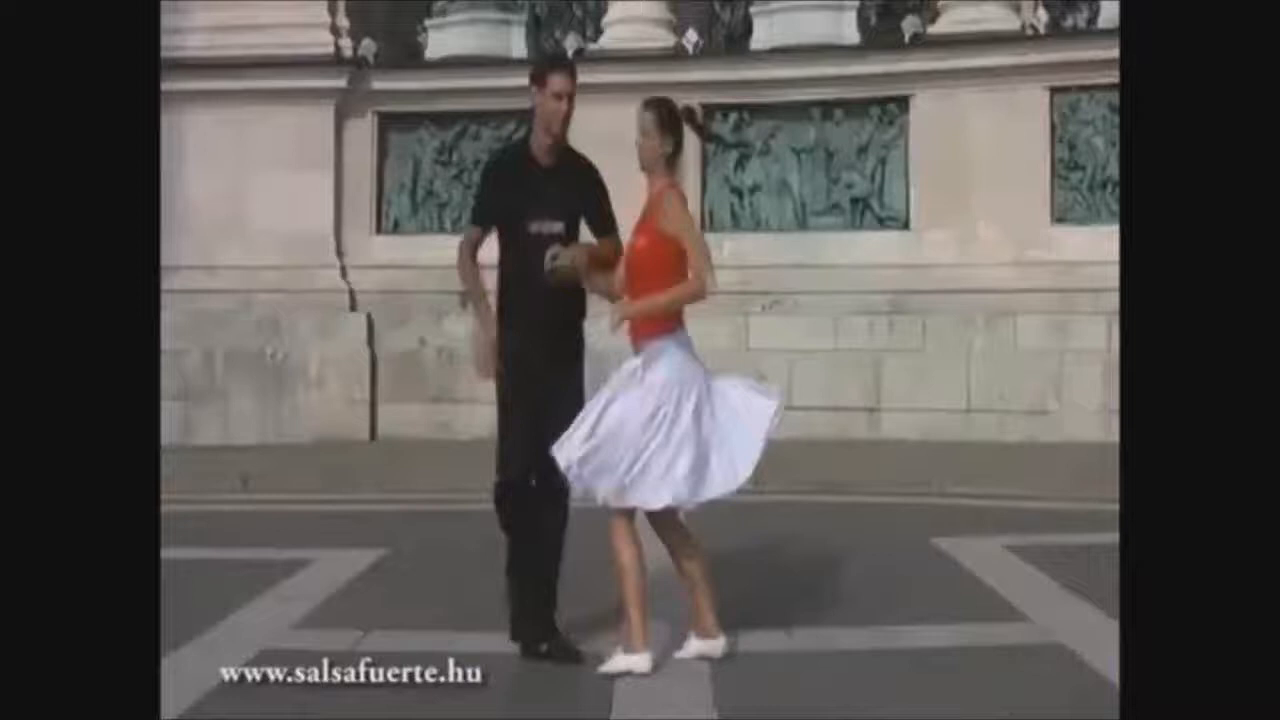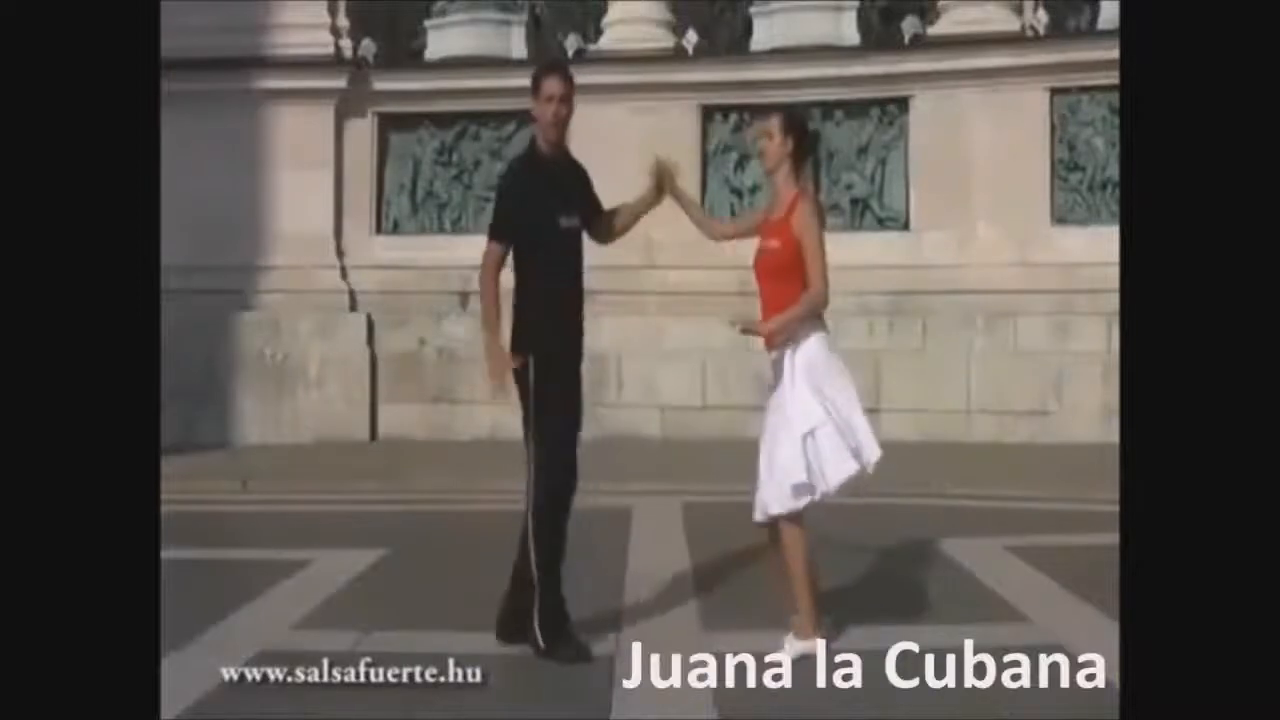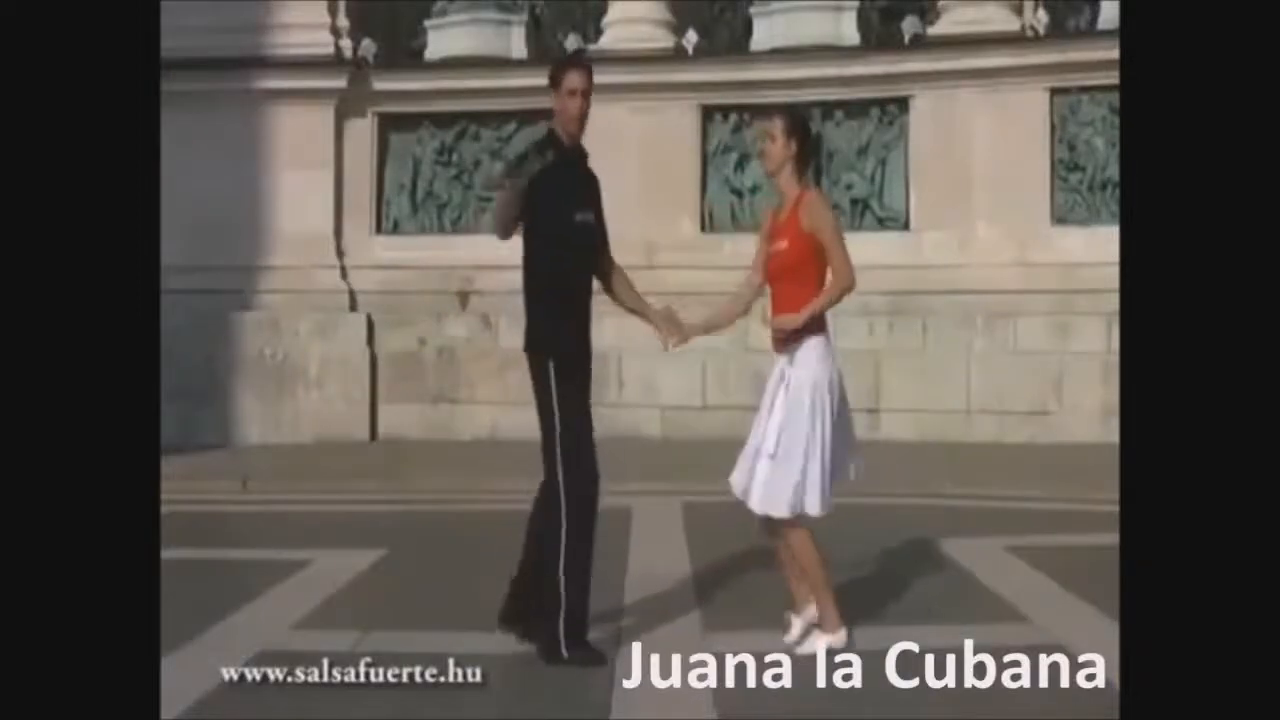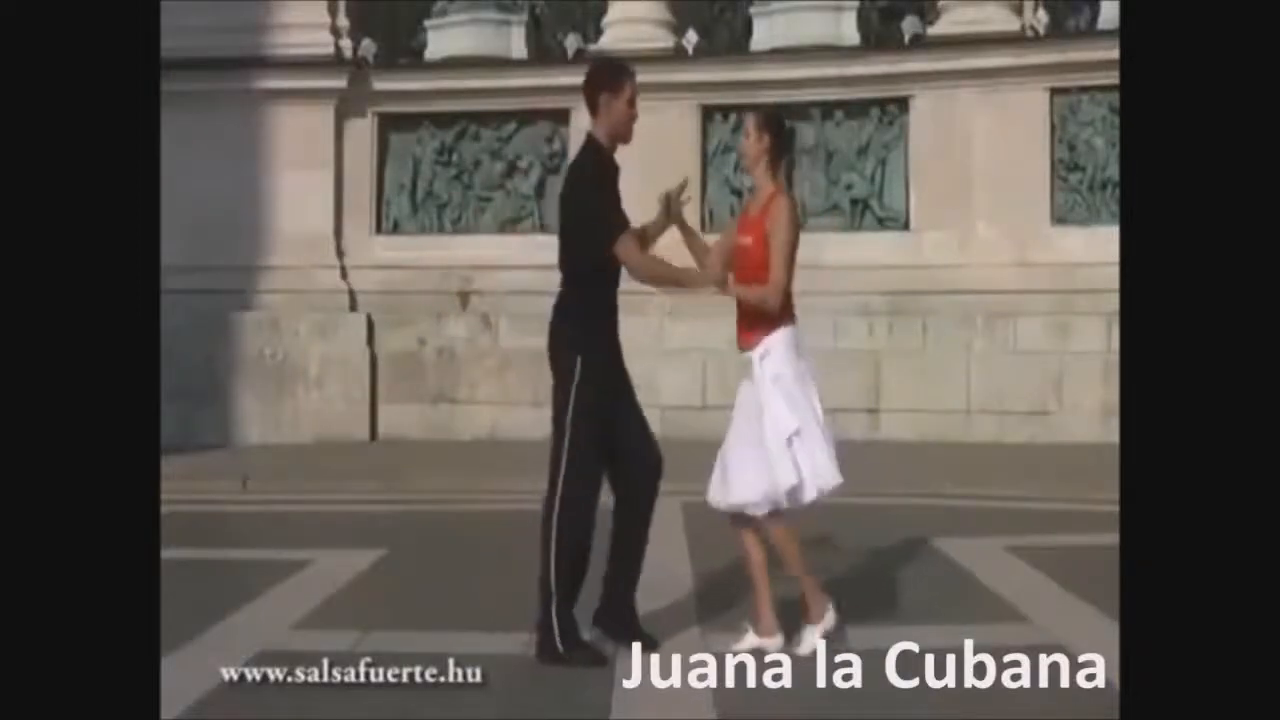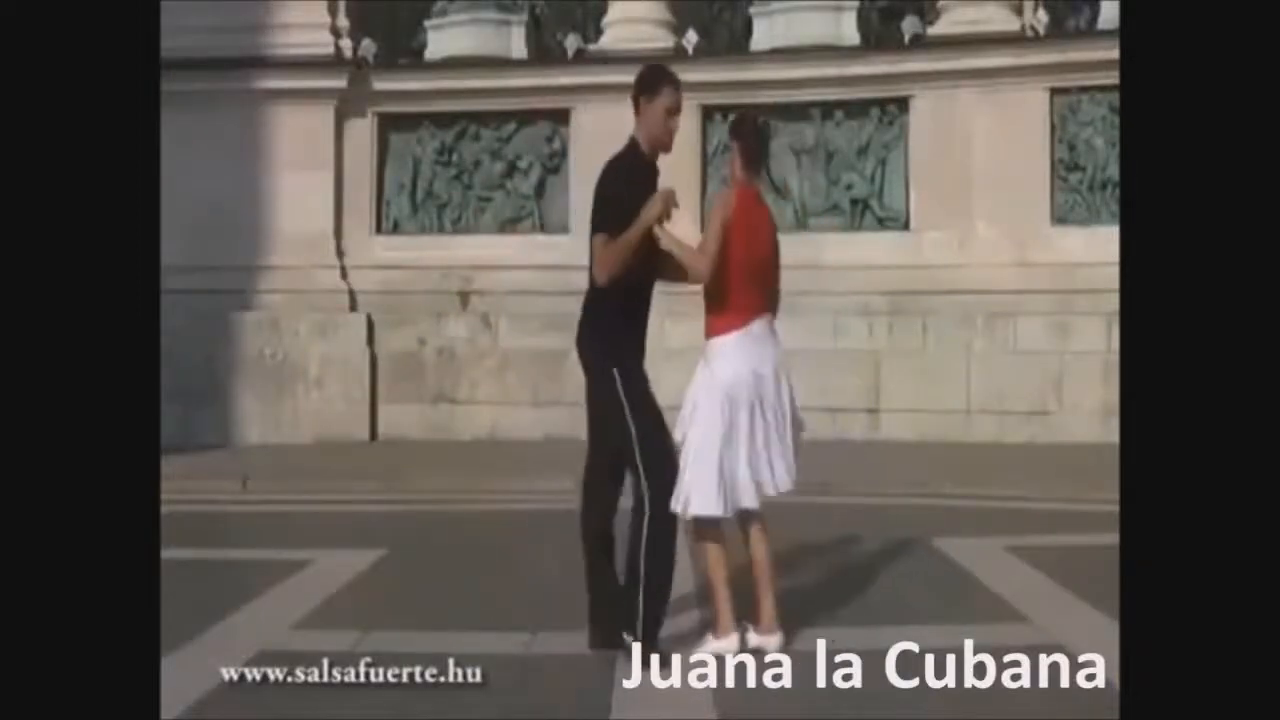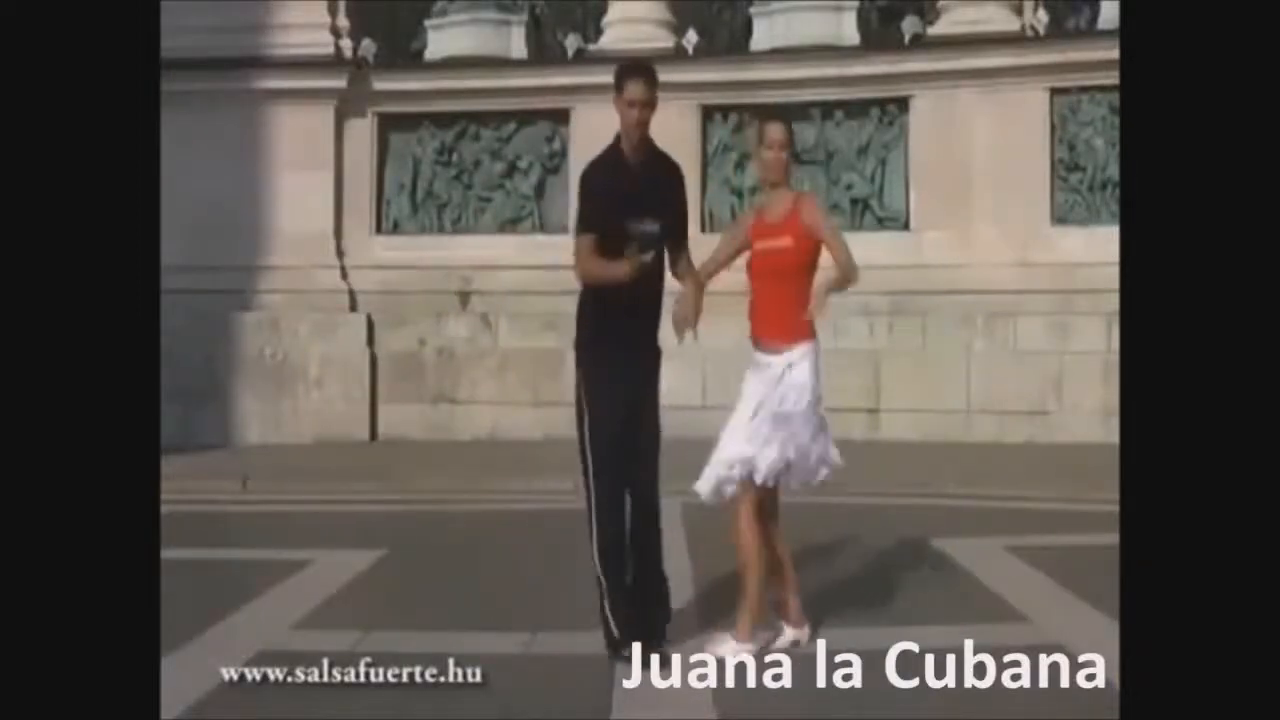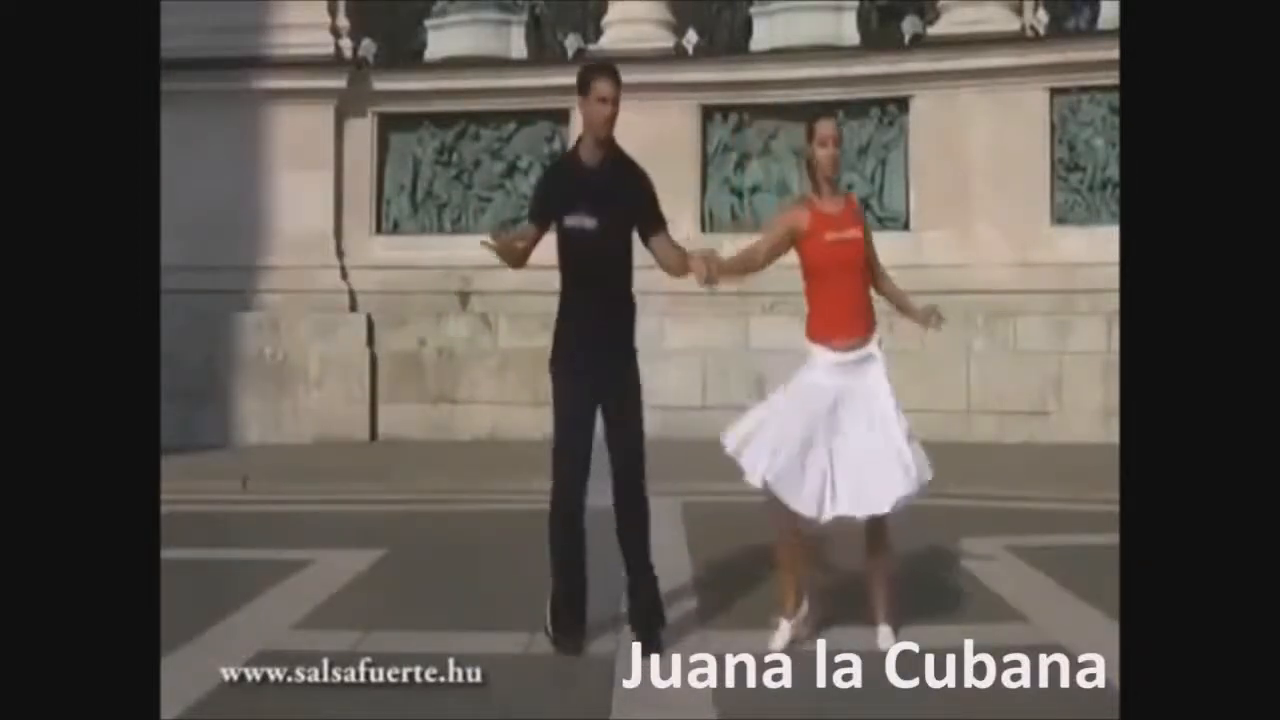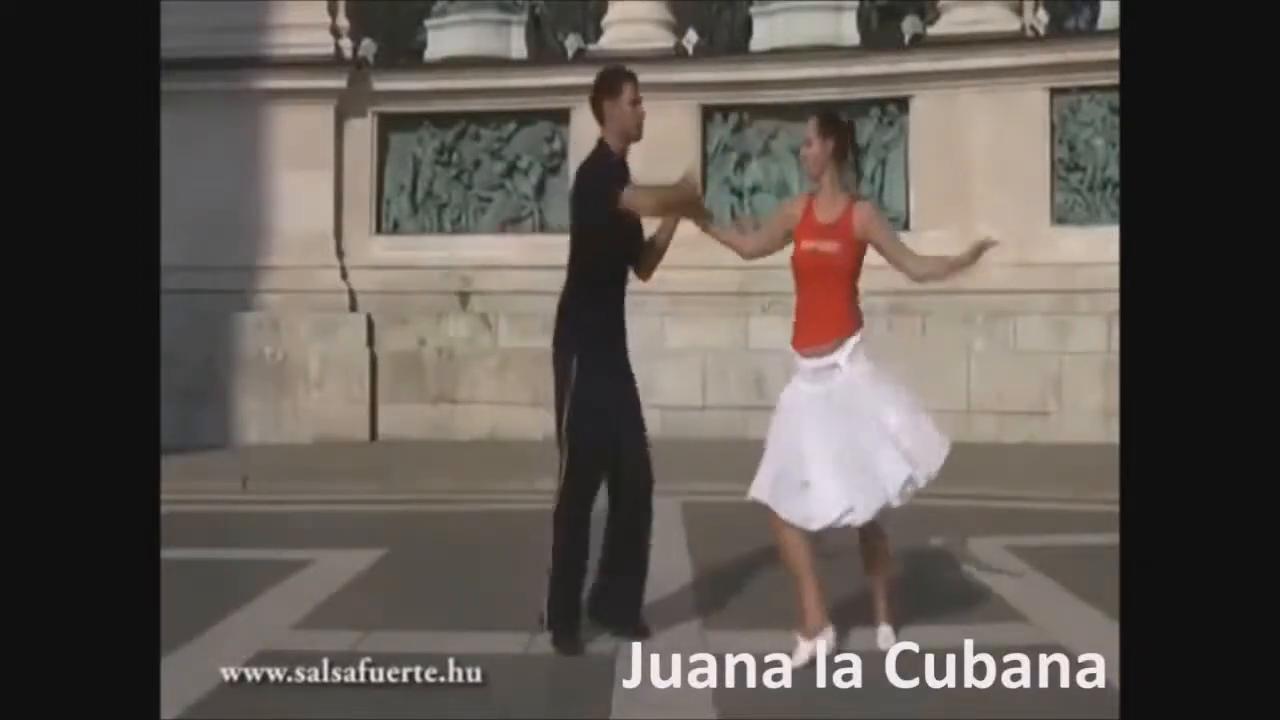
dt=0.5s
person 1, frame 1
left shoulder: (583, 174)
right shoulder: (504, 168)
left elbow: (614, 249)
right elbow: (468, 249)
left wrist: (589, 254)
right wrist: (483, 319)
left hip: (566, 345)
right hip: (518, 344)
left knee: (555, 480)
right knee: (516, 474)
left ankle: (539, 619)
right ankle: (529, 622)
person 1, frame 2
left shoulder: (574, 173)
right shoulder: (519, 177)
left elbow: (603, 228)
right elbow: (490, 268)
left wrist: (650, 199)
right wrist: (494, 345)
left hip: (566, 348)
right hip: (534, 352)
left knee: (559, 483)
right knee: (548, 480)
left ankle: (521, 613)
right ankle: (543, 625)
person 1, frame 3
left shoulder: (584, 176)
right shoulder: (538, 163)
right elbow: (505, 222)
left wrist: (649, 312)
right wrist: (508, 199)
left hip: (574, 343)
right hip: (549, 344)
left knee: (568, 476)
right knee: (574, 480)
left ankle: (526, 602)
right ankle: (560, 633)
person 1, frame 4
left shoulder: (602, 170)
right shoulder: (588, 175)
right elbow: (637, 265)
left wrist: (662, 218)
right wrist: (705, 277)
left hip: (601, 346)
right hip: (579, 347)
left knee: (640, 469)
right knee: (574, 486)
left ankle: (617, 610)
right ankle: (556, 632)
person 1, frame 5
left shoulder: (647, 175)
right shoulder: (620, 175)
right elbow: (603, 270)
right wrist: (645, 220)
left hip: (619, 345)
right hip: (608, 345)
left knee: (607, 477)
right knee: (655, 473)
left ankle: (609, 618)
right ankle: (633, 626)
person 1, frame 6
left shoulder: (669, 174)
right shoulder: (599, 174)
left elbow: (678, 252)
right elbow: (584, 265)
left wrist: (690, 284)
right wrist: (620, 268)
left hip: (644, 344)
right hip: (601, 345)
left knee: (644, 479)
right knee: (606, 479)
left ankle: (648, 613)
right ankle: (619, 624)
person 1, frame 7
left shoulder: (632, 178)
right shoulder: (557, 177)
left elbow: (662, 252)
right elbow: (526, 245)
left wrist: (691, 262)
right wrist: (509, 248)
left hip: (619, 343)
right hip: (571, 345)
left knee: (630, 472)
right knee: (569, 475)
left ankle: (644, 609)
right ankle: (566, 613)
person 1, frame 8
left shoulder: (624, 180)
right shoulder: (596, 174)
left elbow: (642, 266)
right elbow: (649, 202)
left wrist: (674, 220)
right wrist: (683, 200)
left hip: (612, 348)
right hip: (580, 348)
left knee: (632, 476)
right knee: (580, 480)
left ankle: (615, 597)
right ankle: (562, 613)
person 2, frame 1
left shoulder: (671, 202)
right shoulder: (649, 206)
left elbow: (702, 278)
right elbow: (618, 286)
left wrist: (645, 304)
right wrist: (579, 272)
left hip: (664, 365)
right hip: (654, 366)
left knee: (621, 506)
right knee: (656, 507)
left ankle: (636, 644)
right ankle: (707, 626)
person 2, frame 2
left shoulder: (803, 207)
right shoulder: (768, 213)
left elbow: (819, 293)
right elbow: (718, 230)
left wrist: (772, 326)
right wrist: (674, 192)
left hip: (805, 359)
right hip: (782, 363)
left knee: (788, 502)
right knee: (778, 503)
left ankle: (805, 630)
right ankle: (806, 614)
person 2, frame 3
left shoulder: (812, 205)
right shoulder: (773, 219)
left elbow: (844, 278)
right elbow: (749, 293)
left wrist: (799, 315)
right wrist: (695, 326)
left hip: (806, 364)
right hip: (787, 367)
left knee: (786, 503)
right knee: (766, 495)
left ankle: (831, 622)
right ankle: (805, 601)
person 2, frame 4
left shoulder: (781, 206)
right shoulder: (746, 210)
left elbow: (774, 294)
right elbow: (717, 269)
left wrist: (726, 283)
right wrist: (683, 228)
left hip: (777, 360)
right hip: (756, 366)
left knee: (770, 503)
right knee: (743, 501)
left ankle: (818, 606)
right ankle: (765, 625)
person 2, frame 5
left shoulder: (727, 199)
right shoulder: (765, 213)
left elbow: (704, 268)
left wrist: (660, 231)
left hip: (729, 358)
right hip: (764, 353)
left knee: (708, 505)
right knee: (747, 498)
left ankle: (724, 629)
right ankle: (767, 623)
person 2, frame 6
left shoulder: (807, 207)
right shoulder: (750, 220)
left elbow: (847, 267)
right elbow: (706, 268)
left wrist: (825, 289)
left hip: (793, 366)
right hip: (761, 365)
left knee: (748, 495)
right knee: (756, 499)
left ankle: (744, 632)
right ankle: (794, 618)
person 2, frame 7
left shoulder: (858, 211)
right shoulder: (800, 215)
right elbow: (757, 255)
left wrist: (916, 311)
right wrist: (720, 268)
left hip: (869, 365)
right hip: (824, 367)
left knee: (877, 501)
right knee: (783, 491)
left ankle: (882, 617)
right ankle: (791, 607)
person 2, frame 8
left shoulder: (862, 214)
right shoulder: (797, 211)
left elbow: (917, 268)
right elbow: (750, 245)
left wrist: (964, 259)
right wrist: (702, 220)
left hip: (847, 367)
right hip: (806, 375)
left knee: (866, 506)
right knee: (779, 503)
left ankle: (883, 618)
right ankle: (815, 627)
